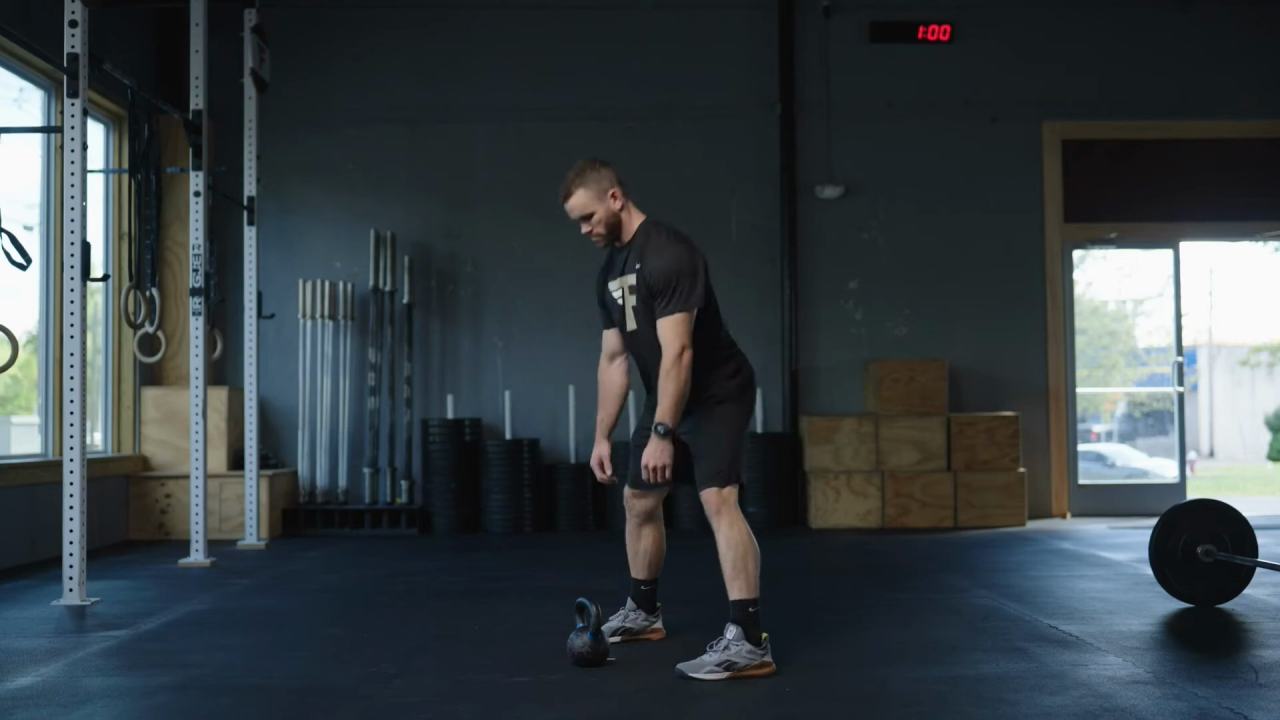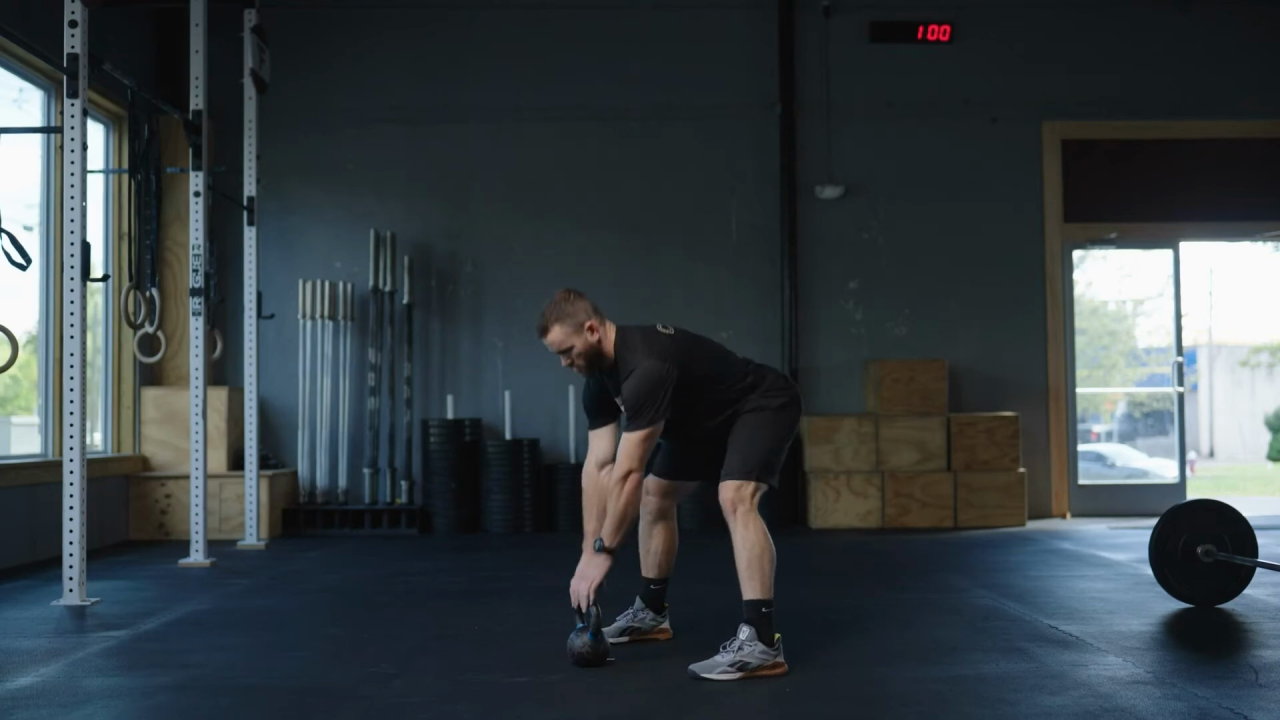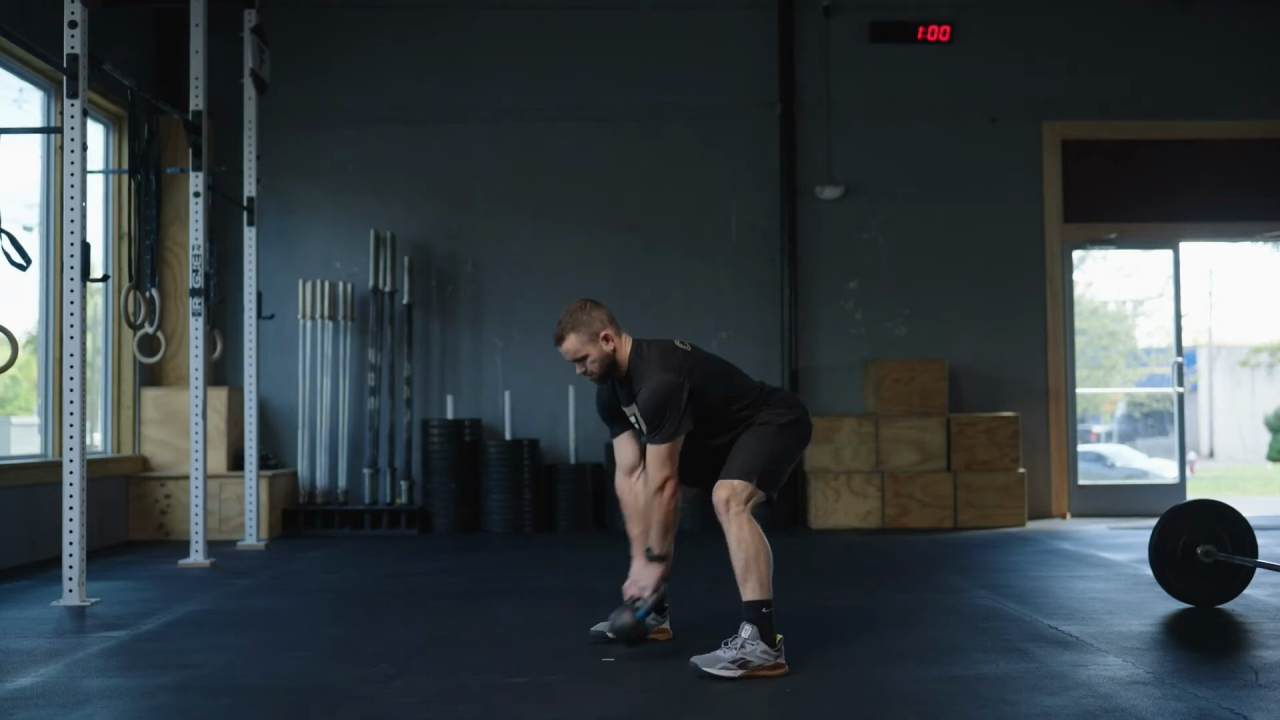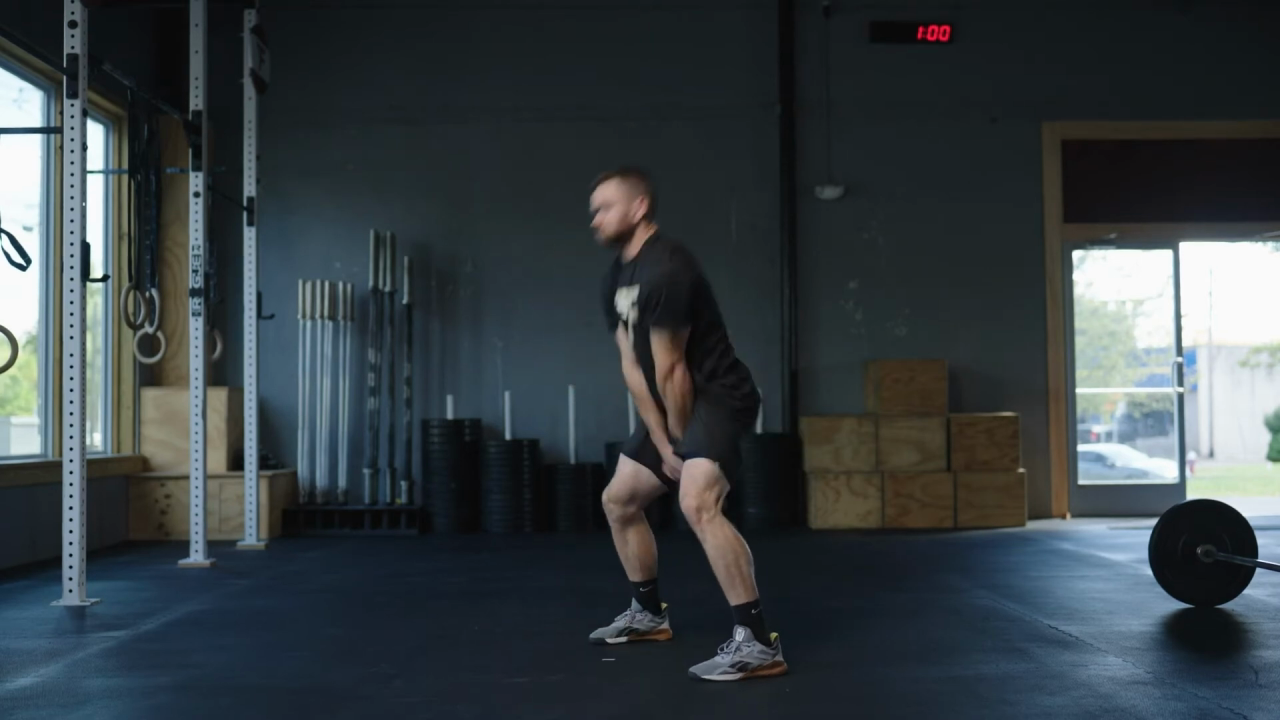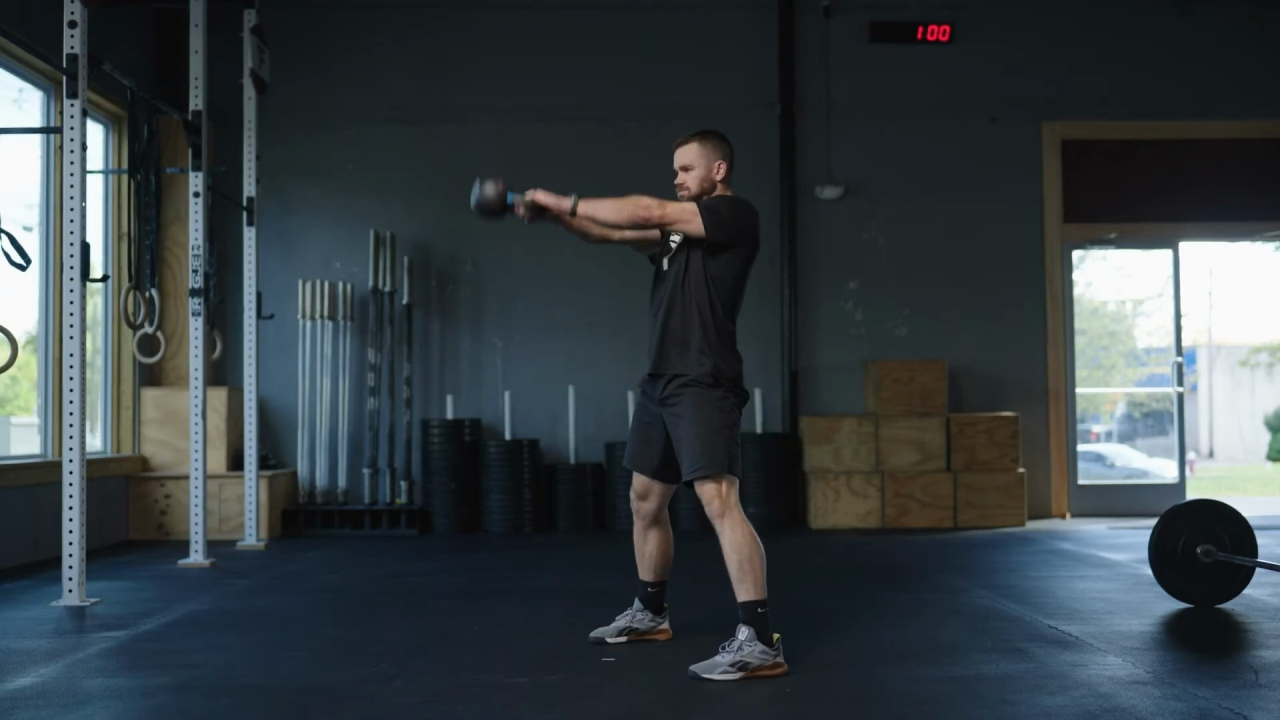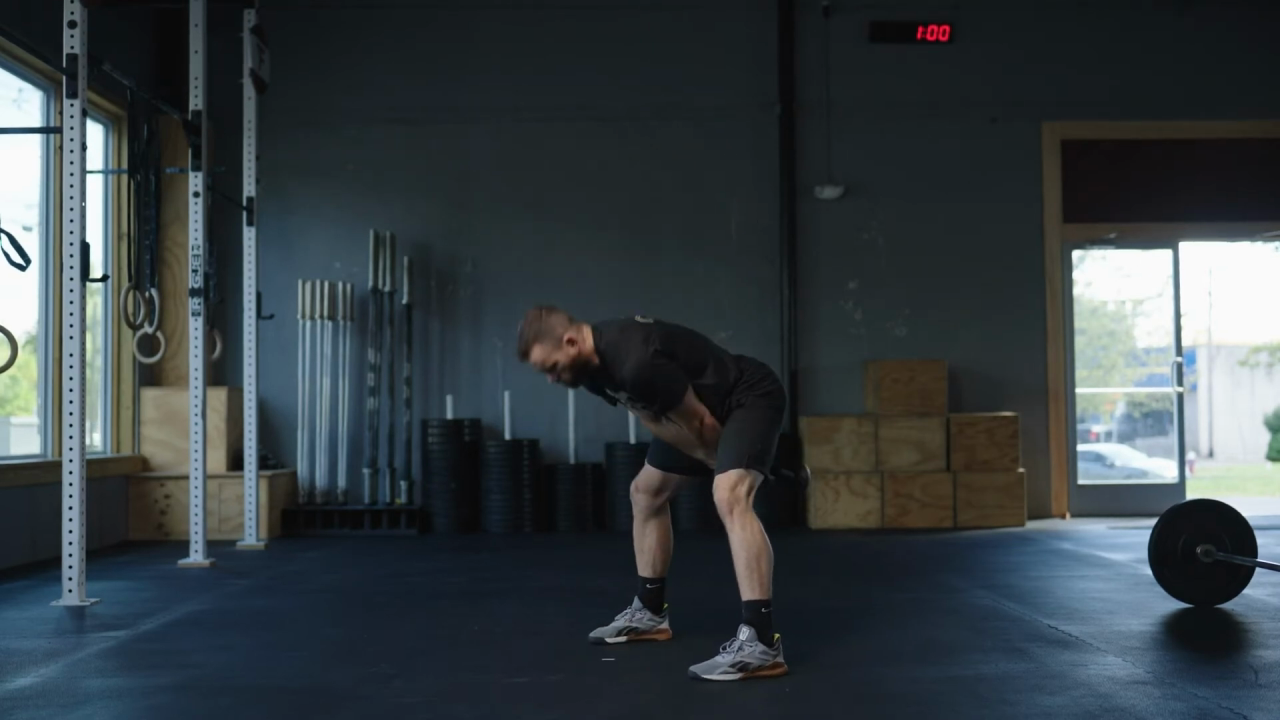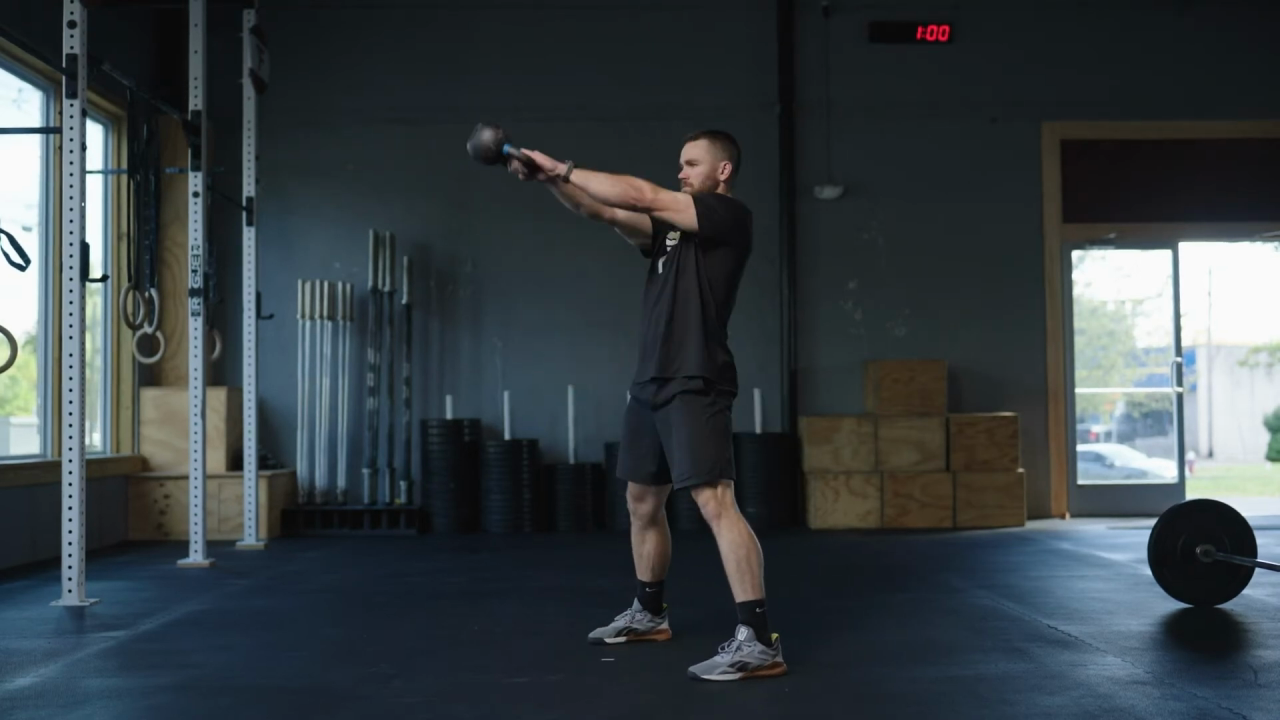
dt=0.7s
person 1, frame 1
left shoulder: (668, 254)
right shoulder: (610, 269)
left elbow: (677, 352)
right elbow: (613, 359)
left wrist: (661, 434)
right wrist: (602, 436)
left hip: (718, 393)
right hip: (670, 397)
left knee: (718, 501)
right knee: (639, 499)
left ankle: (748, 639)
right ankle: (643, 611)
person 1, frame 2
left shoulder: (648, 366)
right shoulder: (599, 379)
left elbow: (628, 471)
right elbow: (599, 466)
left wrist: (603, 552)
right wrist: (586, 553)
left hip: (765, 403)
left knee: (734, 500)
right knee: (654, 496)
left ankle: (760, 641)
right ankle: (652, 611)
person 1, frame 3
left shoulder: (660, 381)
right shoulder: (610, 391)
left elbow: (665, 481)
right elbow: (628, 475)
left wrist: (655, 561)
right wrist: (640, 557)
left hip: (774, 421)
left knee: (728, 499)
right knee: (642, 493)
left ankle: (762, 642)
right ankle: (653, 614)
person 1, frame 4
left shoulder: (666, 270)
right shoulder: (617, 277)
left elbow: (671, 370)
right elbow: (634, 369)
left wrist: (683, 449)
right wrist: (663, 445)
left hip: (718, 399)
right hip: (671, 409)
left knee: (697, 503)
right knee: (617, 500)
left ankle: (757, 641)
right ankle: (649, 613)
person 1, frame 5
left shoulder: (734, 214)
right shoulder: (681, 221)
left elbow: (646, 213)
right elbow: (614, 232)
left wrist: (565, 201)
right wrist: (553, 212)
left hip: (704, 383)
right hip: (660, 382)
left knee: (718, 502)
right knee: (645, 501)
left ankle: (759, 641)
right ankle: (650, 613)
person 1, frame 6
left shoulder: (636, 361)
right shoulder: (593, 366)
left elbow: (699, 421)
right elbow: (659, 423)
left wrist: (728, 468)
right wrist: (713, 462)
left hip: (749, 398)
right hip: (705, 413)
left knee: (729, 494)
right knee: (646, 492)
left ankle: (759, 641)
right ankle: (650, 610)
person 1, frame 7
left shoulder: (730, 216)
right shoulder: (673, 225)
left elbow: (641, 194)
right elbow: (606, 211)
left wrist: (562, 167)
right wrist: (549, 178)
left hip: (695, 385)
right hip: (650, 384)
left knee: (715, 503)
right knee: (642, 502)
left ankle: (759, 641)
right ankle: (649, 613)
